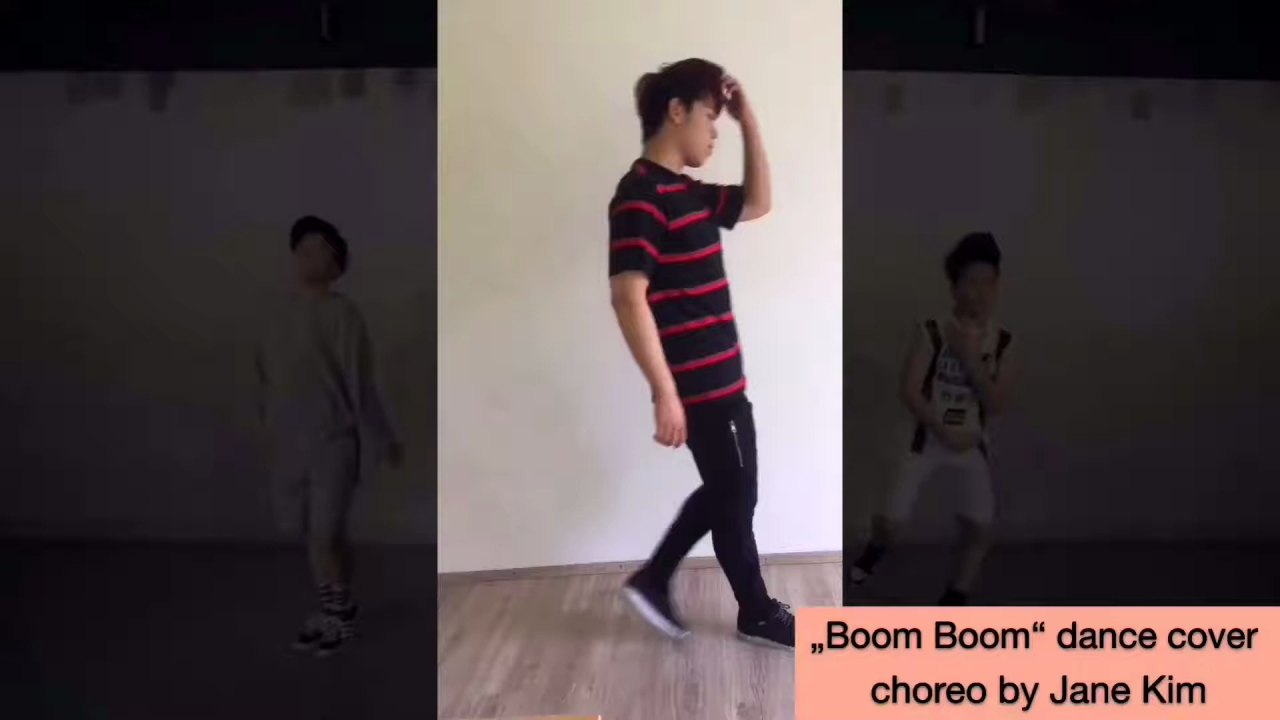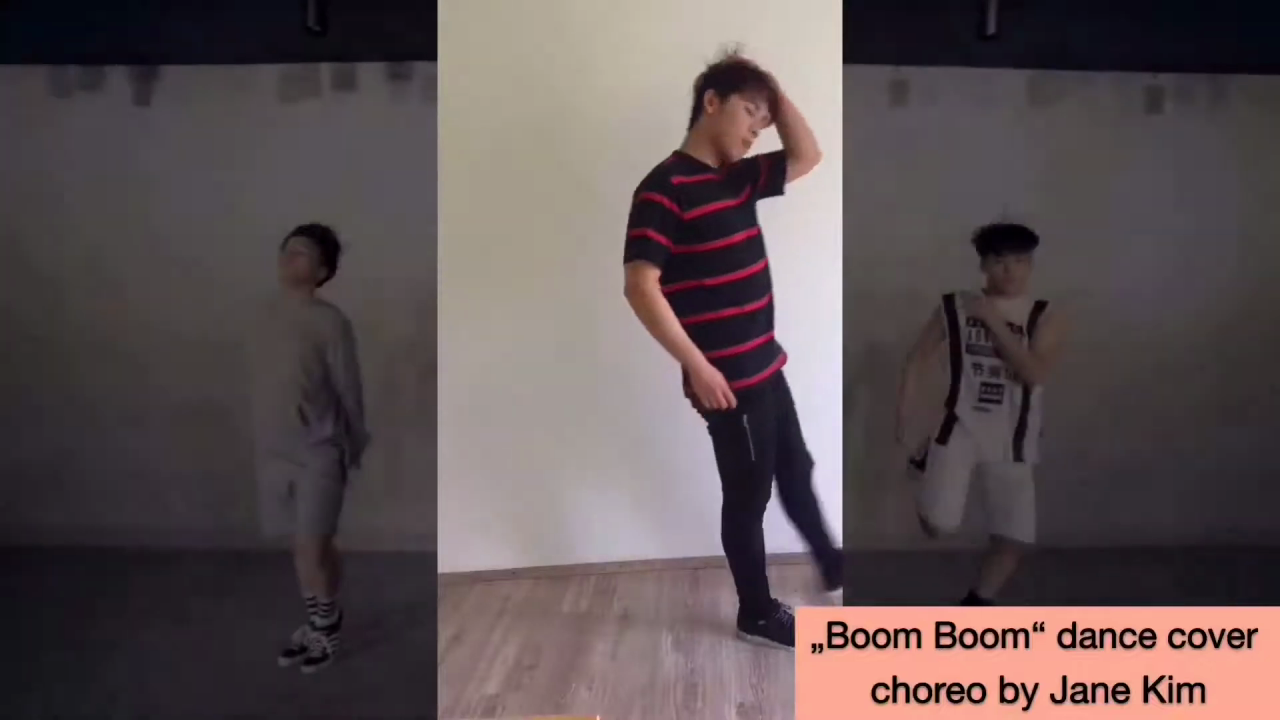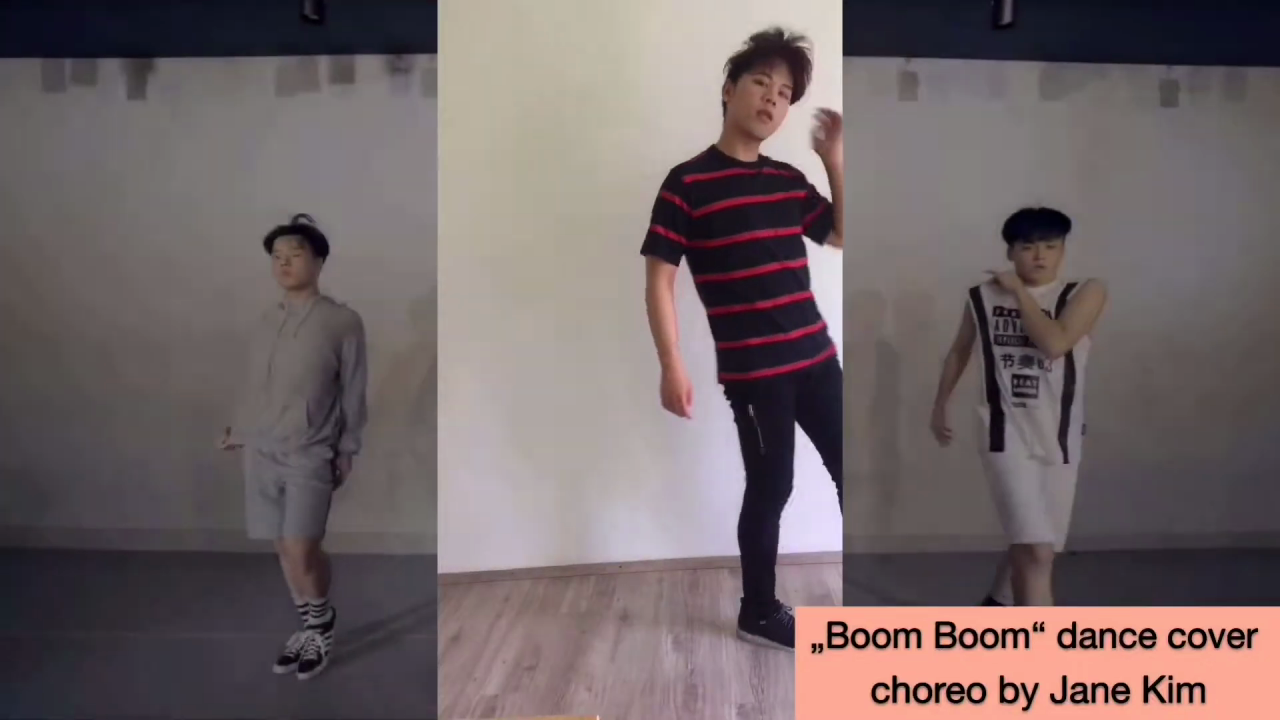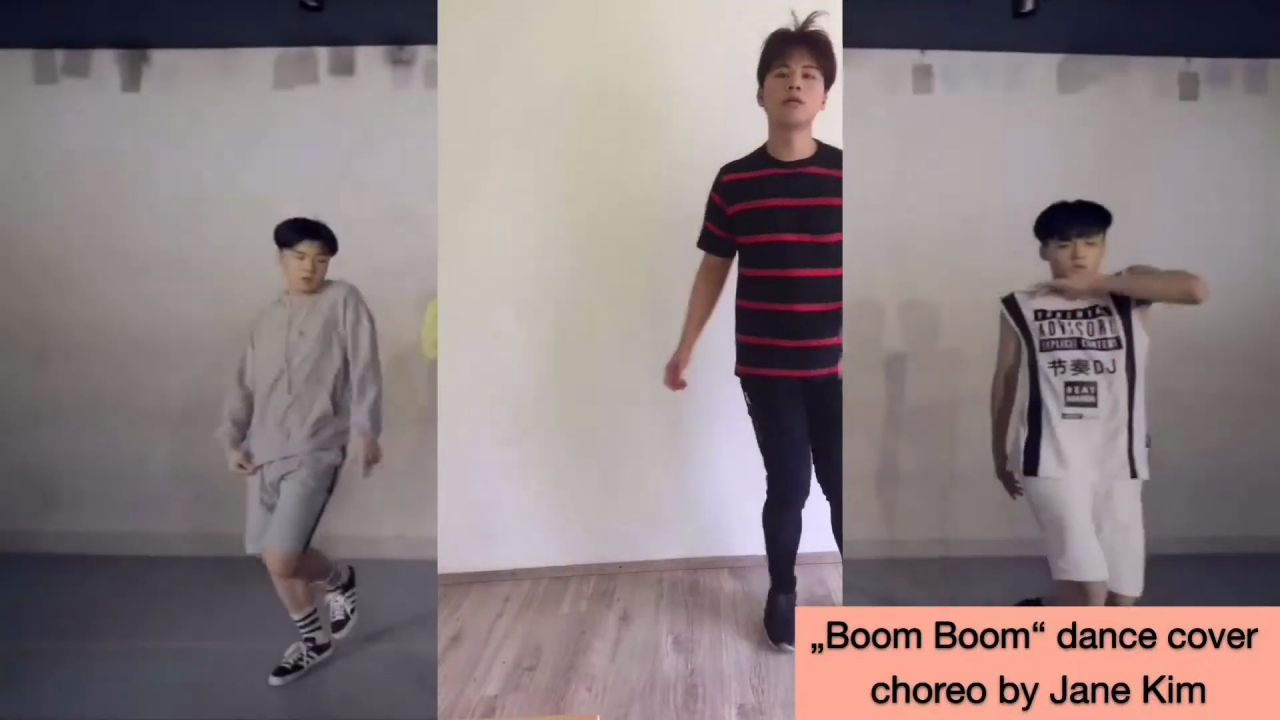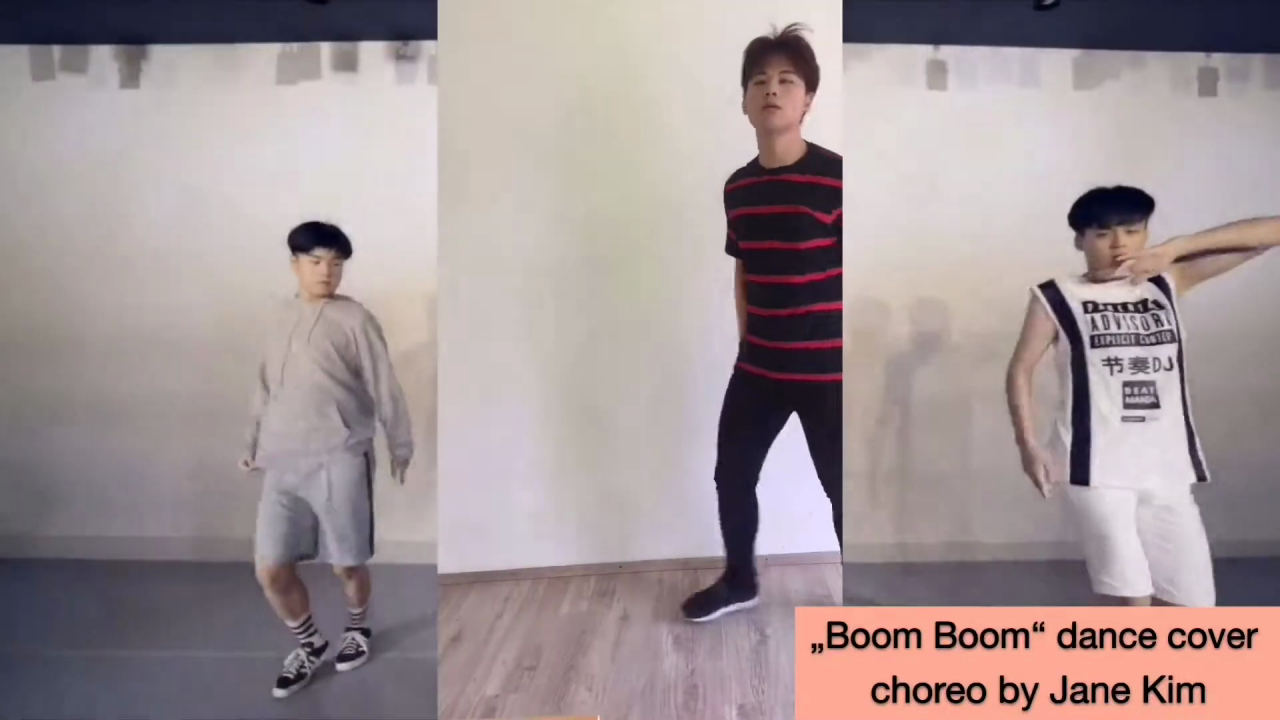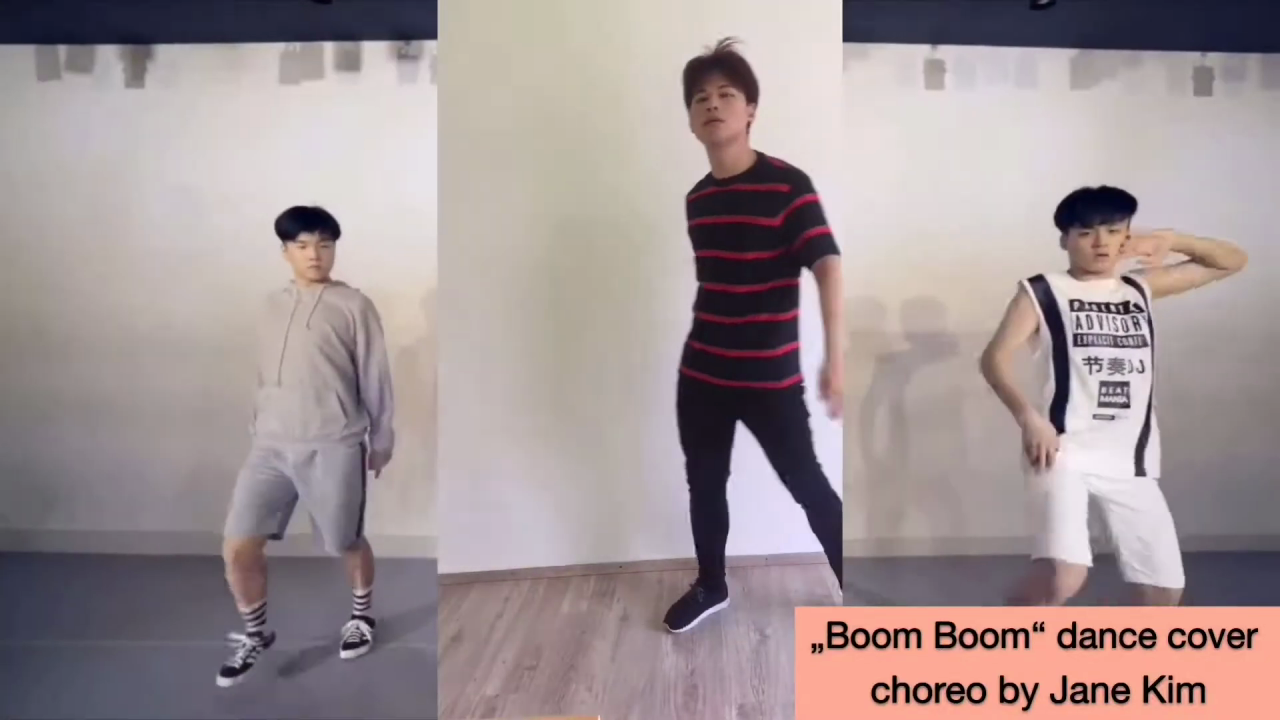
dt=0.3s
person 1, frame 1
left shoulder: (688, 192)
right shoulder: (641, 194)
left elbow: (759, 201)
right elbow: (628, 297)
left wrist: (748, 118)
right wrist: (662, 390)
left hip: (720, 377)
right hip: (701, 384)
left knee: (727, 490)
right knee: (736, 495)
left ankle: (653, 580)
right ankle: (756, 612)
person 1, frame 2
left shoulder: (735, 178)
right shoulder: (664, 186)
left elbow: (808, 155)
right elbow: (640, 286)
left wrist: (774, 92)
right wrist: (694, 363)
left hip: (763, 363)
right hip: (726, 374)
left knee: (796, 465)
right knee: (748, 490)
left ankle: (830, 566)
right ankle: (757, 611)
person 1, frame 3
left shoulder: (788, 179)
right shoulder: (689, 183)
left elbow: (842, 234)
right elbow: (659, 278)
left wrist: (833, 159)
right wrist: (672, 366)
left hip: (814, 356)
right hip: (751, 367)
left knee: (850, 469)
right knee: (770, 486)
right ankle: (759, 612)
person 1, frame 4
left shoulder: (844, 175)
right shoulder: (735, 181)
right elbow: (713, 268)
right wrist: (684, 349)
left hip: (834, 364)
right hip: (766, 367)
left knee: (841, 487)
right knee: (789, 485)
right ankle: (781, 591)
person 1, frame 5
left shoulder: (836, 177)
right shoulder: (737, 188)
left elbow: (850, 272)
left hip: (825, 369)
right hip: (757, 367)
left knee: (840, 488)
right knee: (732, 476)
right ankle: (739, 579)
person 1, frame 6
left shoulder: (787, 186)
right shoulder: (697, 198)
left elbow: (828, 270)
left wrist: (835, 354)
left hip: (769, 375)
right hip: (700, 371)
left knee: (807, 486)
right knee: (704, 483)
right ankle: (711, 585)
person 2, frame 1
left shoulder: (341, 313)
right shoulder: (287, 311)
left elbow: (358, 381)
right elbow: (265, 369)
left wrist: (381, 438)
right wrist: (268, 420)
left hip: (332, 442)
right hip: (288, 441)
left knee: (327, 534)
right knee: (307, 533)
left ankle: (343, 610)
right ankle: (327, 607)
person 2, frame 2
left shoulder: (328, 322)
right shoulder: (270, 314)
left elbow: (348, 388)
left wrist: (355, 445)
right wrist: (259, 433)
left hip: (317, 449)
right hip: (272, 449)
left knee: (315, 545)
right knee: (298, 542)
left ankle: (328, 624)
right ankle: (314, 621)
person 2, frame 3
left shoulder: (342, 321)
right shoulder: (268, 320)
left elbow: (355, 391)
left wrist: (349, 449)
right wrist: (234, 429)
left hip: (310, 452)
right hip: (259, 450)
left knee: (302, 550)
right knee: (286, 549)
left ankle: (322, 620)
right ankle: (314, 626)
person 2, frame 4
left shoulder: (343, 300)
right shoulder: (267, 318)
left elbow: (364, 369)
right elbow: (244, 385)
left wrist: (366, 430)
right wrist: (232, 442)
left hip: (315, 453)
right hip: (265, 455)
left knee: (282, 559)
right knee: (278, 563)
left ankle: (339, 581)
right ankle: (313, 639)
person 2, frame 5
left shoulder: (356, 320)
right shoulder: (282, 317)
left elbow: (384, 391)
left wrist: (401, 450)
right wrist: (253, 441)
left hip: (339, 459)
right hip: (283, 461)
left knee: (348, 563)
right knee: (271, 571)
left ankle: (356, 630)
right ankle: (309, 646)
person 2, frame 6
left shoulder: (354, 306)
right shoulder: (274, 305)
left elbow: (376, 379)
left wrist: (381, 441)
right wrist: (260, 431)
left hip: (333, 445)
right hip: (272, 444)
left knee: (348, 543)
right knee: (237, 546)
left ankle: (361, 615)
right ankle: (255, 633)
person 3, frame 1
left shoulder: (1002, 342)
right shoulder: (932, 331)
left elbow: (997, 405)
right elbow: (909, 390)
left wrist: (973, 356)
right wrist: (939, 431)
left hip: (970, 441)
right hip: (925, 436)
left knee: (978, 525)
right knee: (893, 519)
left ankle: (954, 600)
right ankle: (875, 549)
person 3, frame 2
left shoulder: (1044, 316)
right shoulder: (953, 307)
left elbow: (1035, 374)
right elbow: (917, 357)
left wrist: (995, 323)
right wrist: (903, 410)
left hip: (1014, 442)
right hip: (960, 429)
left knee: (1015, 539)
right knee: (939, 525)
left ankle: (972, 610)
right ankle: (928, 461)
person 3, frame 3
left shoulder: (1085, 294)
right shoulder: (982, 297)
left elbow: (1054, 344)
right elbow: (959, 353)
left wrist: (1018, 292)
right wrist: (939, 409)
left hip: (1058, 441)
right hip: (1006, 437)
left knee: (1032, 550)
right knee: (1035, 549)
person 3, frame 4
left shoulder: (1131, 288)
right shoulder: (1020, 307)
left elbow: (1196, 290)
right elbow: (1005, 380)
left wrist: (1098, 284)
right wrist: (999, 450)
left hip: (1120, 462)
right hip: (1051, 460)
left knee: (1122, 595)
right knee: (1089, 587)
person 3, frame 5
left shoulder: (1168, 283)
right shoulder: (1054, 299)
right elbow: (1020, 370)
left wrist: (1174, 248)
right wrist: (1027, 443)
left hip: (1166, 469)
right hip: (1095, 467)
left knee: (1190, 602)
right knee: (1127, 600)
person 3, frame 6
left shoulder: (1142, 287)
right shoulder: (1041, 293)
left elbow: (1232, 262)
right elbow: (994, 359)
left wrist: (1172, 239)
right wrist: (1028, 417)
left hip: (1130, 462)
right hip: (1065, 454)
left knee: (1166, 586)
right knee: (1061, 580)
